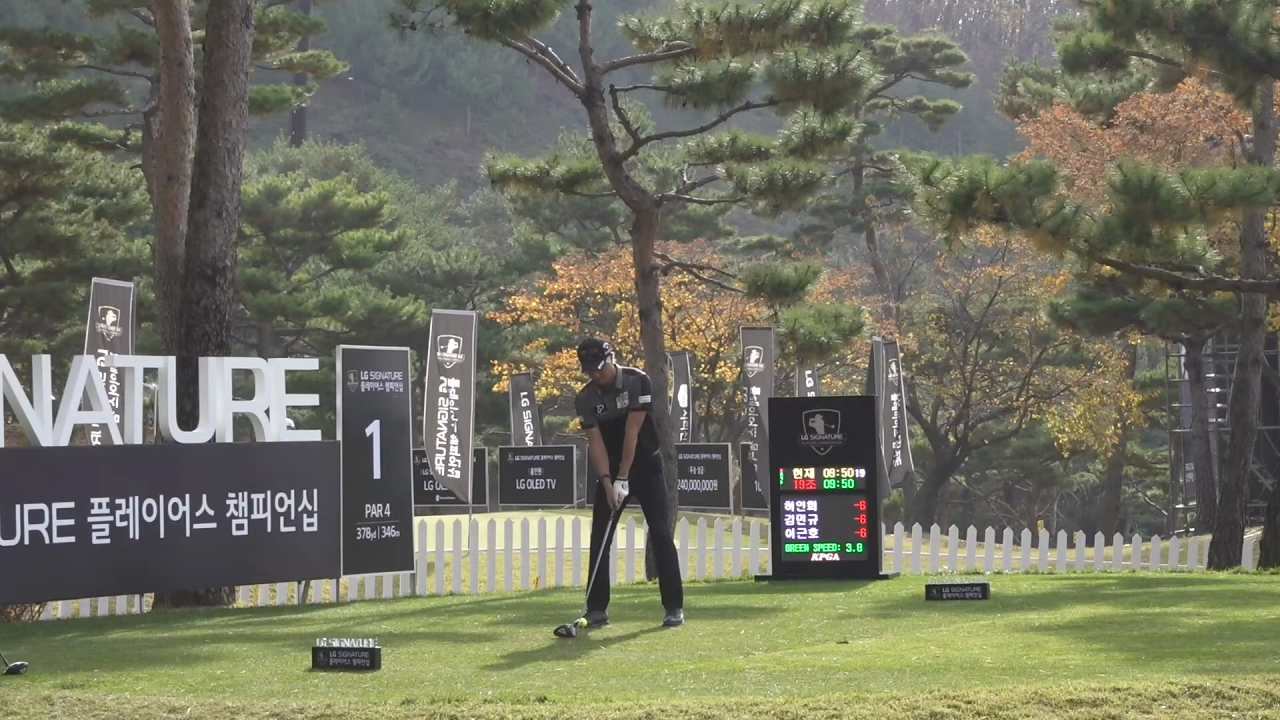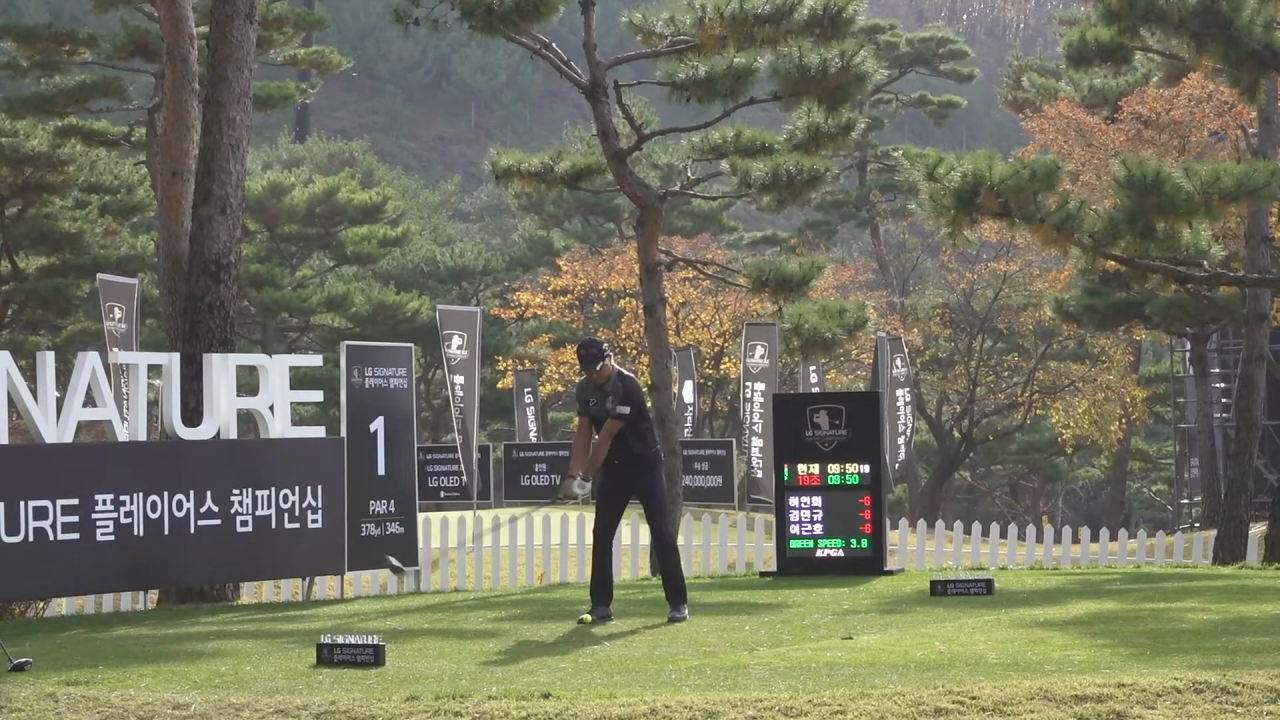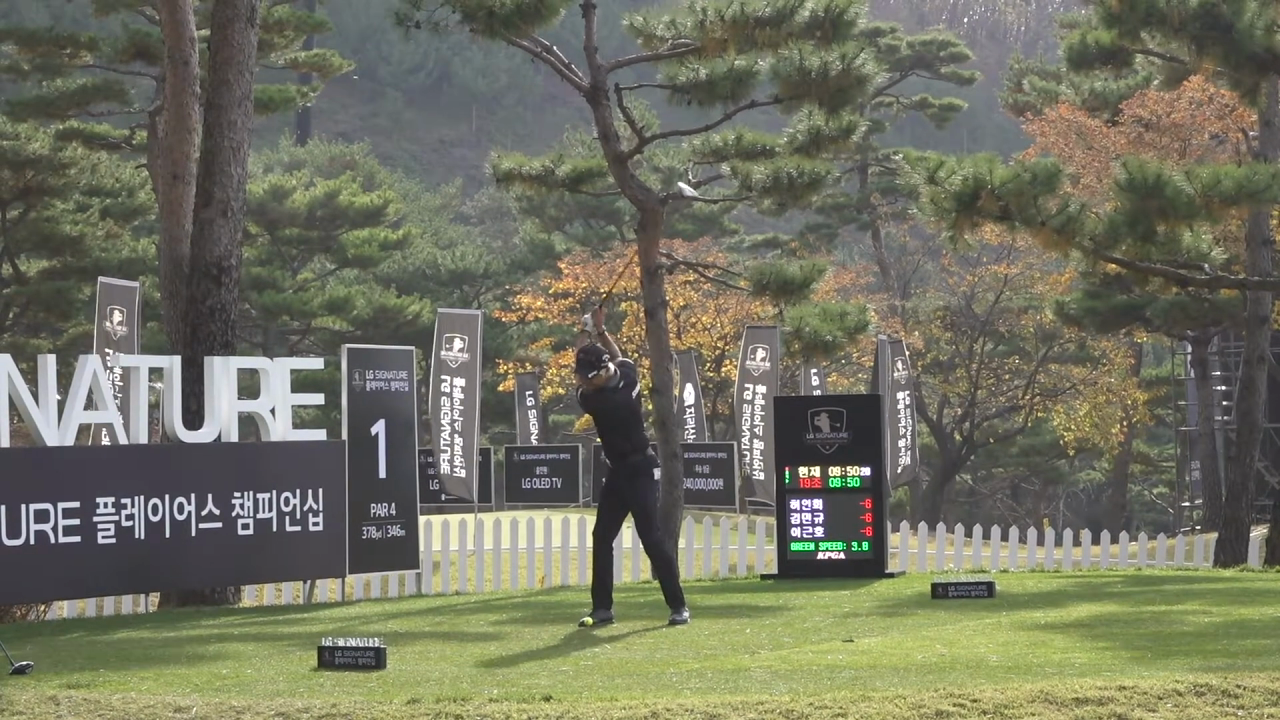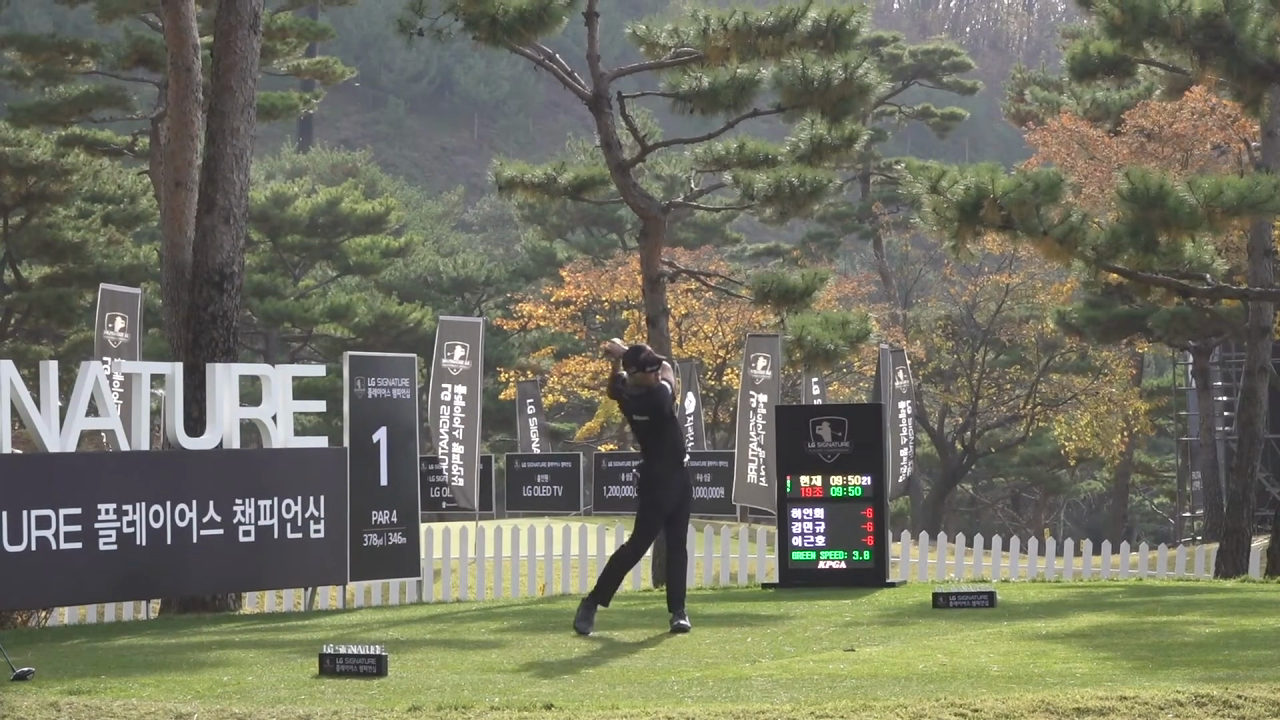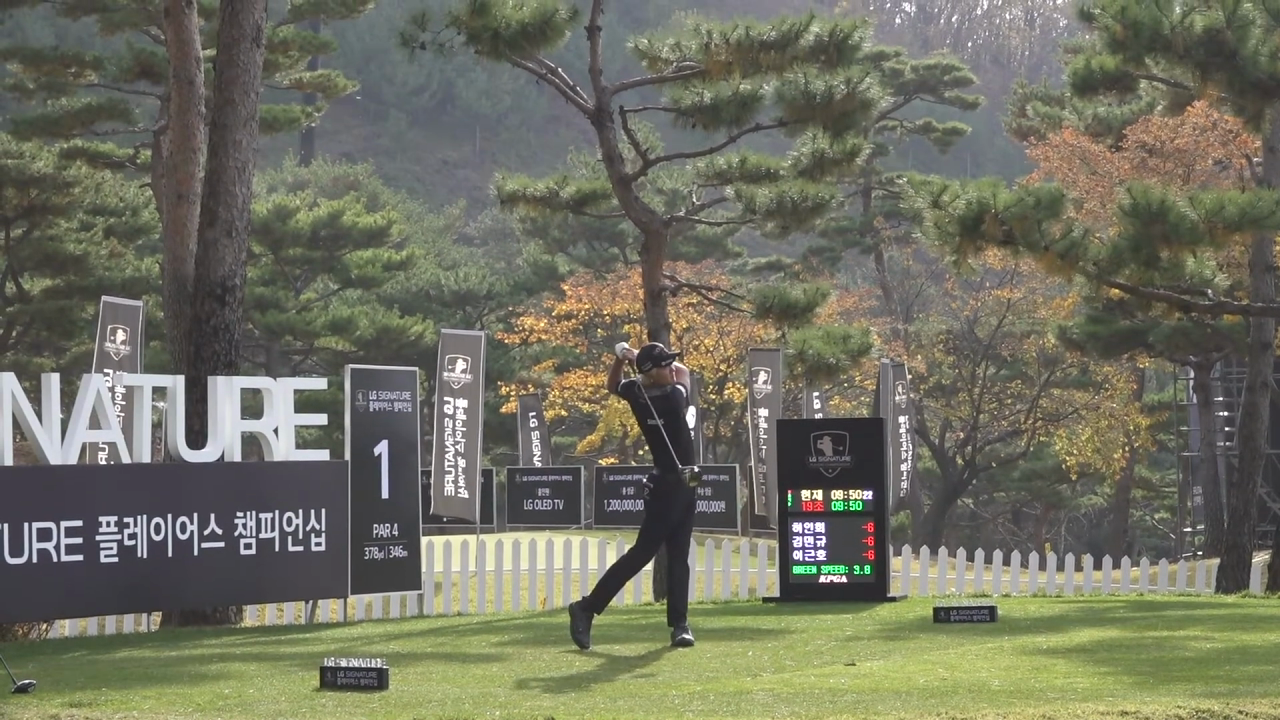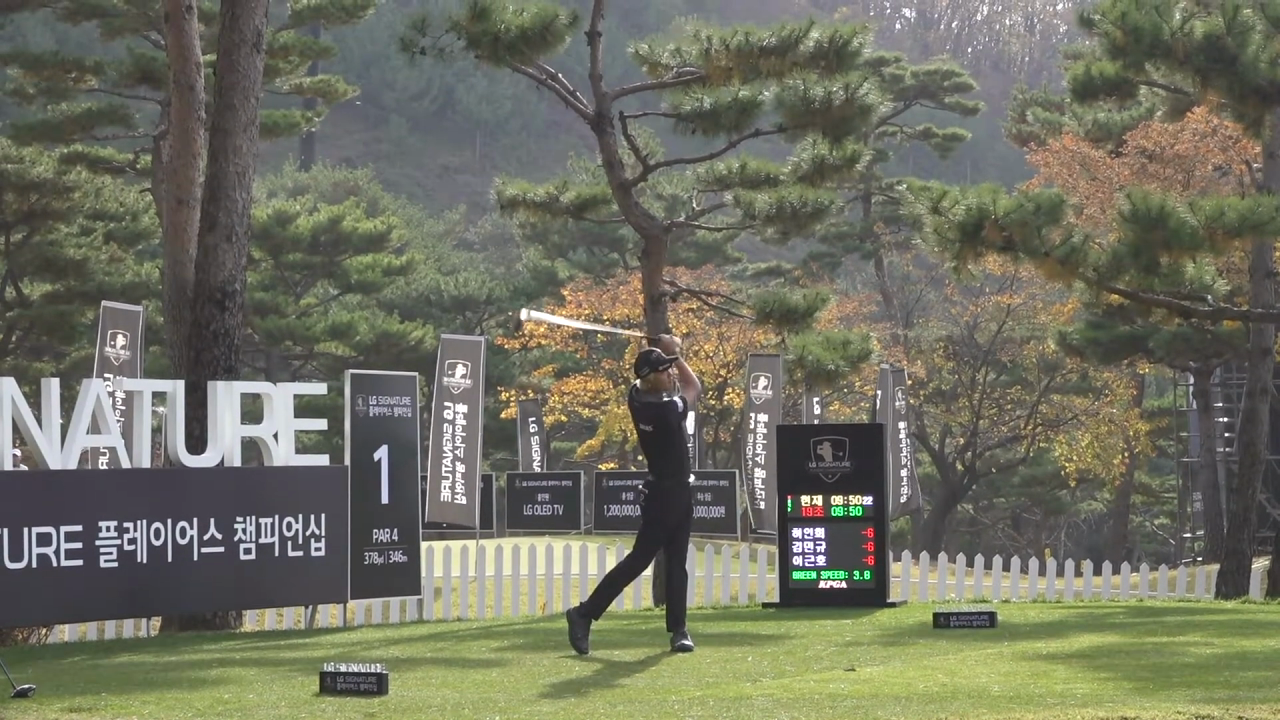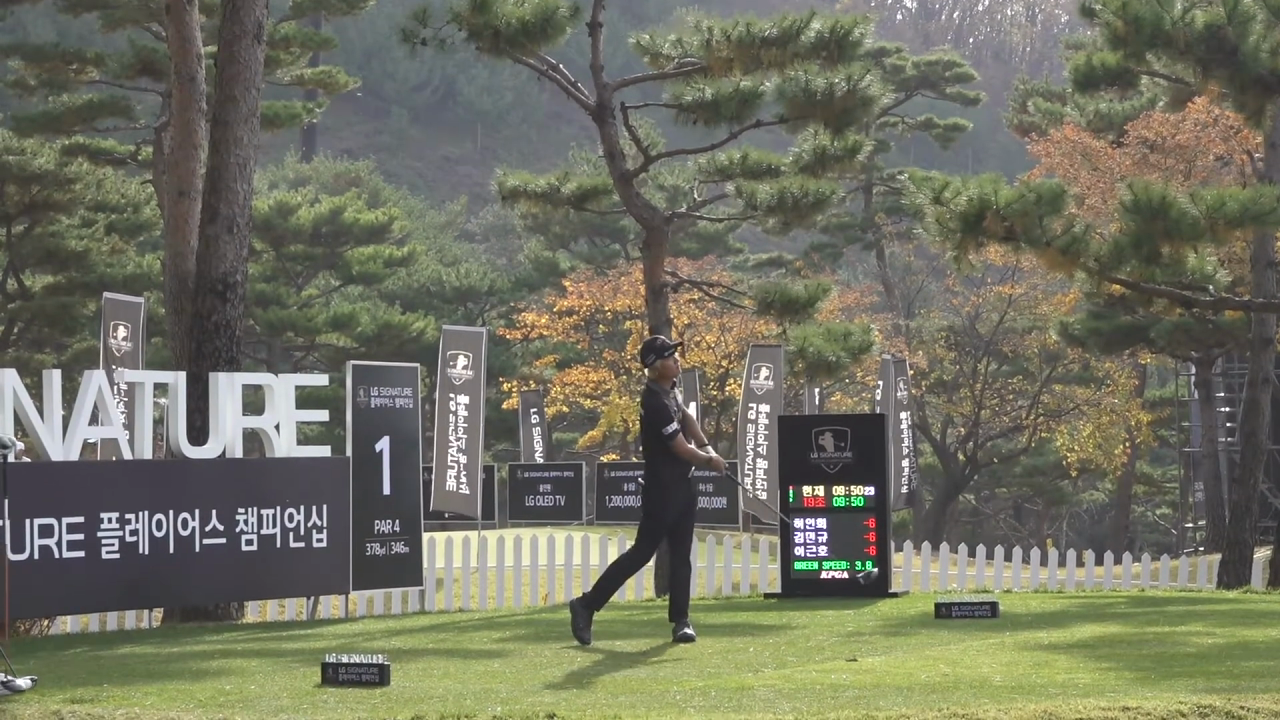
dt=0.7s
person 1, frame 1
left shoulder: (638, 381)
right shoulder: (585, 398)
left elbow: (632, 432)
right elbow: (595, 442)
left wrist: (624, 477)
right wrist: (607, 482)
left hip: (647, 467)
right hip: (610, 471)
left knee: (661, 536)
right knee: (598, 539)
left ankle: (674, 606)
right ankle: (597, 608)
person 1, frame 2
left shoulder: (627, 387)
right shoulder: (585, 388)
left elbow: (605, 437)
right elbow: (583, 434)
left wrist: (584, 477)
right wrist: (573, 475)
left hip: (645, 464)
right hip: (614, 467)
left knee: (662, 532)
right knee: (602, 535)
left ankle: (678, 602)
right ankle: (601, 604)
person 1, frame 3
left shoulder: (594, 401)
right shoulder: (627, 372)
left elbow: (582, 388)
right elbow: (618, 360)
left wrist: (589, 333)
right wrist: (598, 332)
left hip: (639, 472)
right hip: (619, 472)
left knee: (650, 537)
right knee: (602, 537)
left ankle: (678, 605)
right ankle: (602, 607)
person 1, frame 4
left shoulder: (621, 386)
right shoulder: (655, 394)
right elbow: (668, 371)
left wrist: (620, 354)
right wrist: (624, 352)
left hip: (677, 472)
right hip: (658, 477)
left knee: (677, 544)
right knee: (638, 544)
left ankle: (678, 610)
right ankle: (592, 602)
person 1, frame 5
left shoulder: (636, 392)
right shoulder: (672, 398)
left elbow: (612, 384)
right elbow: (685, 372)
left wrist: (622, 358)
right wrist: (640, 358)
left hip: (680, 484)
right hip: (669, 486)
left knee: (679, 557)
right knee: (642, 552)
left ankle: (679, 624)
right ankle: (586, 607)
person 1, frame 6
left shoulder: (636, 394)
right shoulder: (664, 410)
left elbow: (679, 382)
right elbow: (694, 387)
left wrist: (669, 356)
right wrist: (675, 353)
left hip: (677, 491)
right hip: (665, 493)
left knee: (677, 562)
right knee: (639, 559)
left ankle: (678, 629)
right ankle: (584, 613)
person 1, frame 7
left shoulder: (669, 386)
right shoulder: (656, 402)
left elbow: (686, 416)
right elbow: (682, 450)
left wrist: (707, 447)
right wrist: (709, 460)
left hip: (682, 482)
right hip: (662, 485)
left knee: (681, 554)
right knee: (641, 552)
left ankle: (680, 620)
right ankle: (587, 605)
